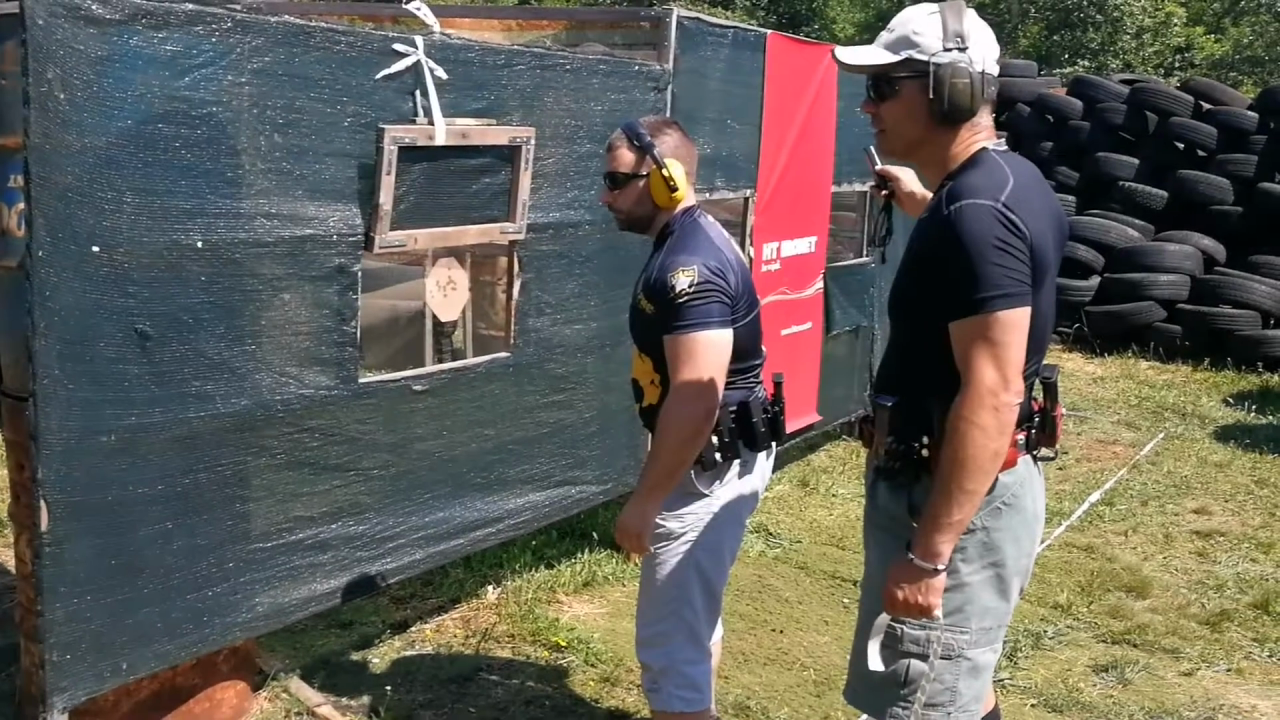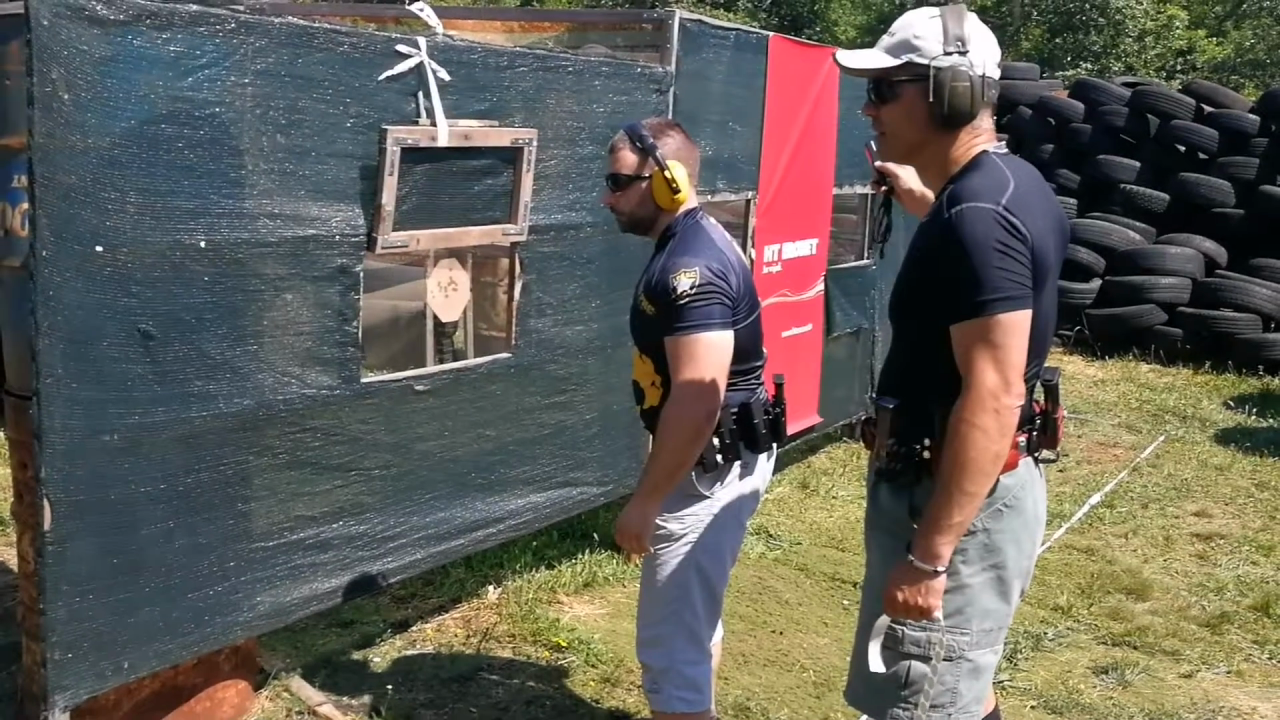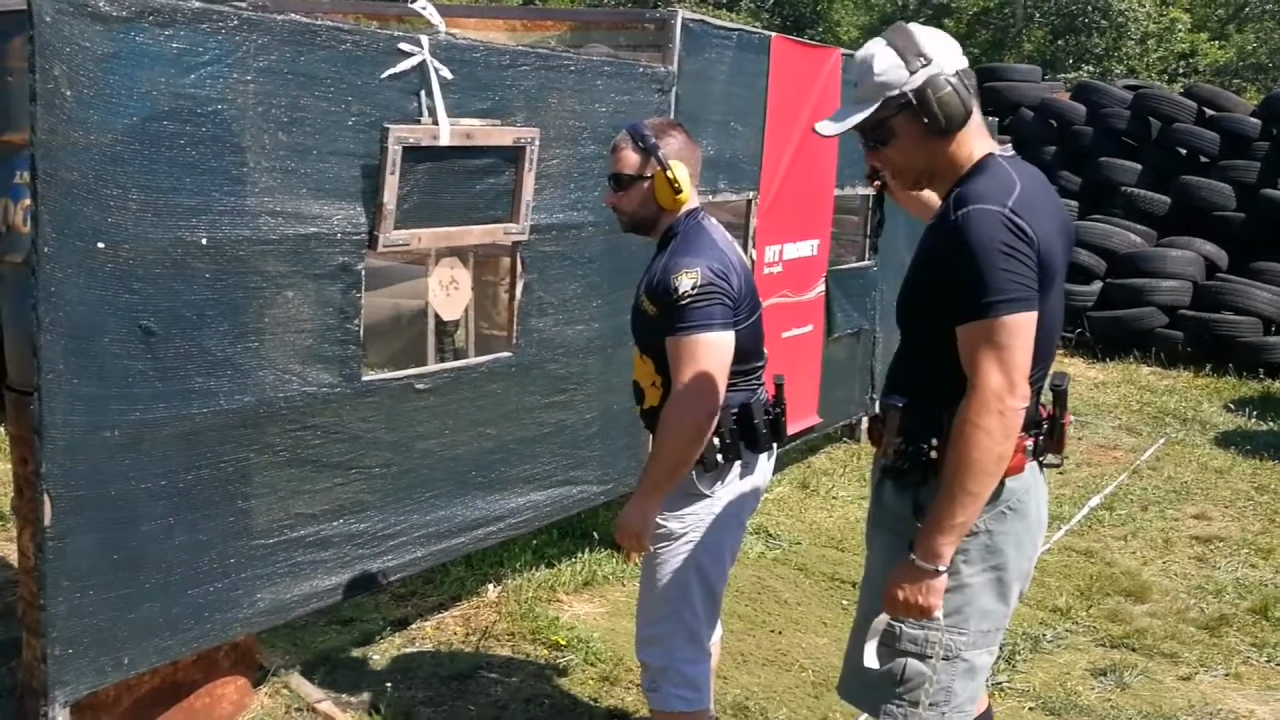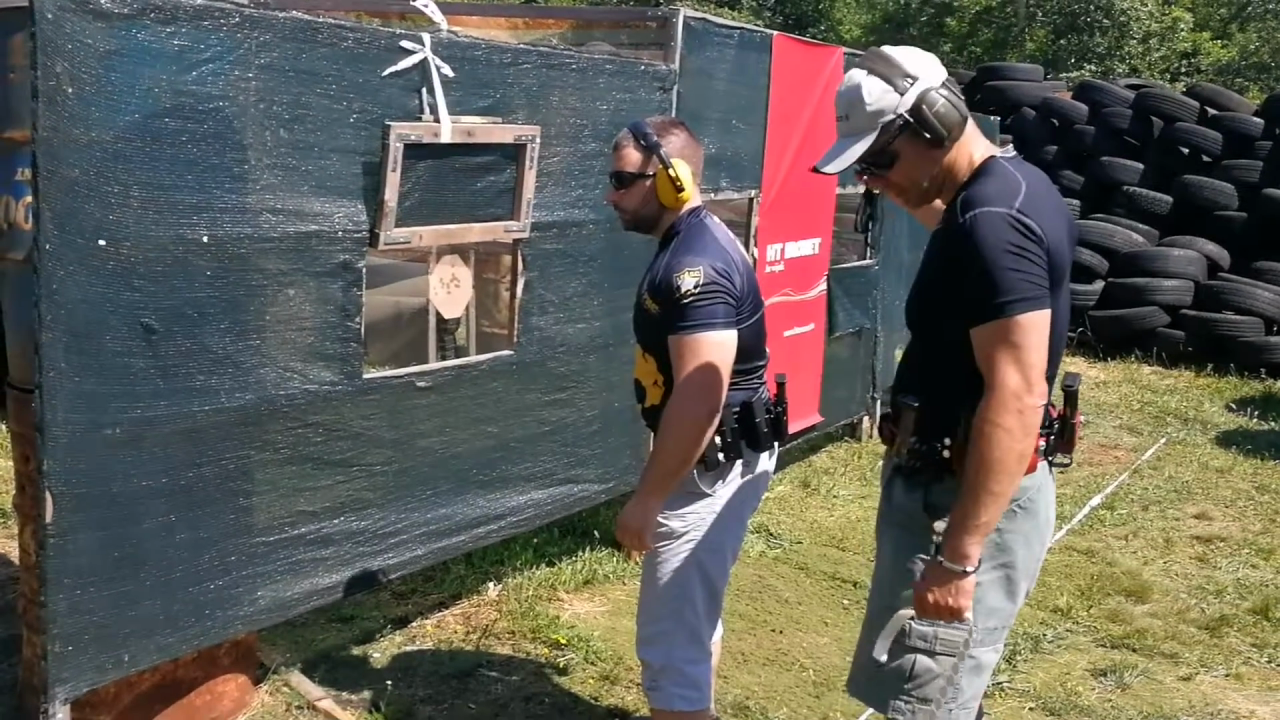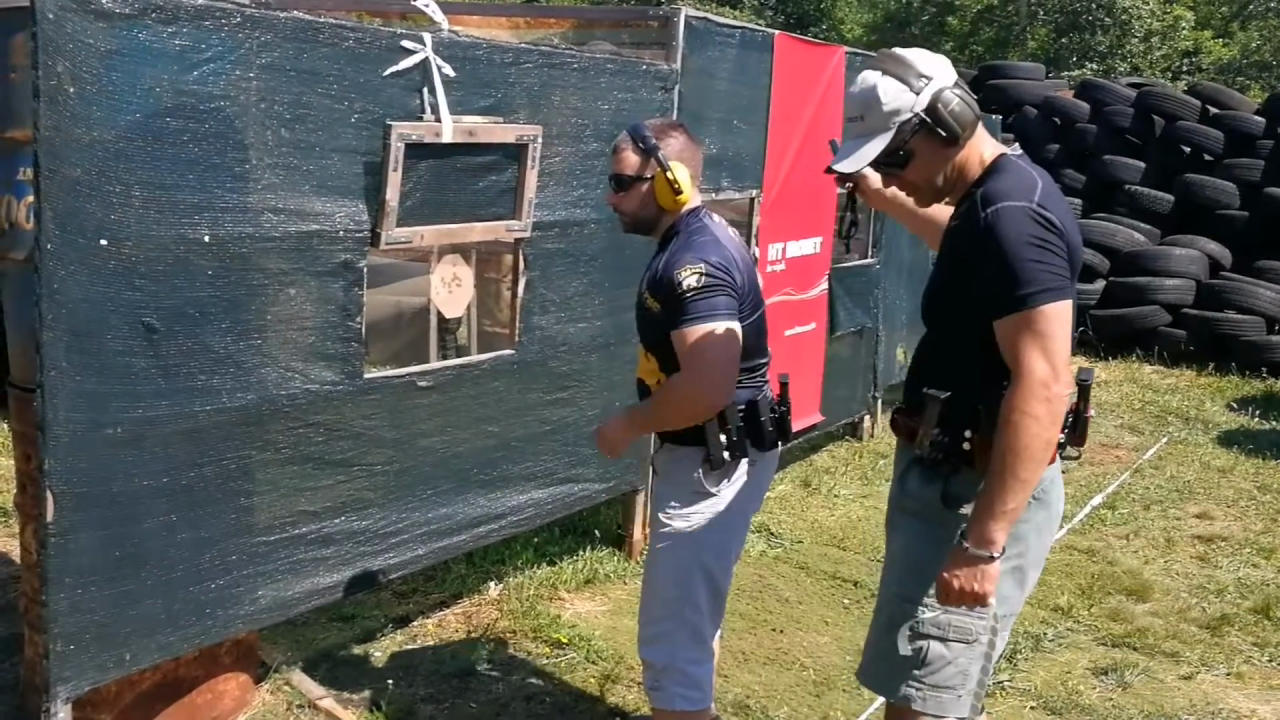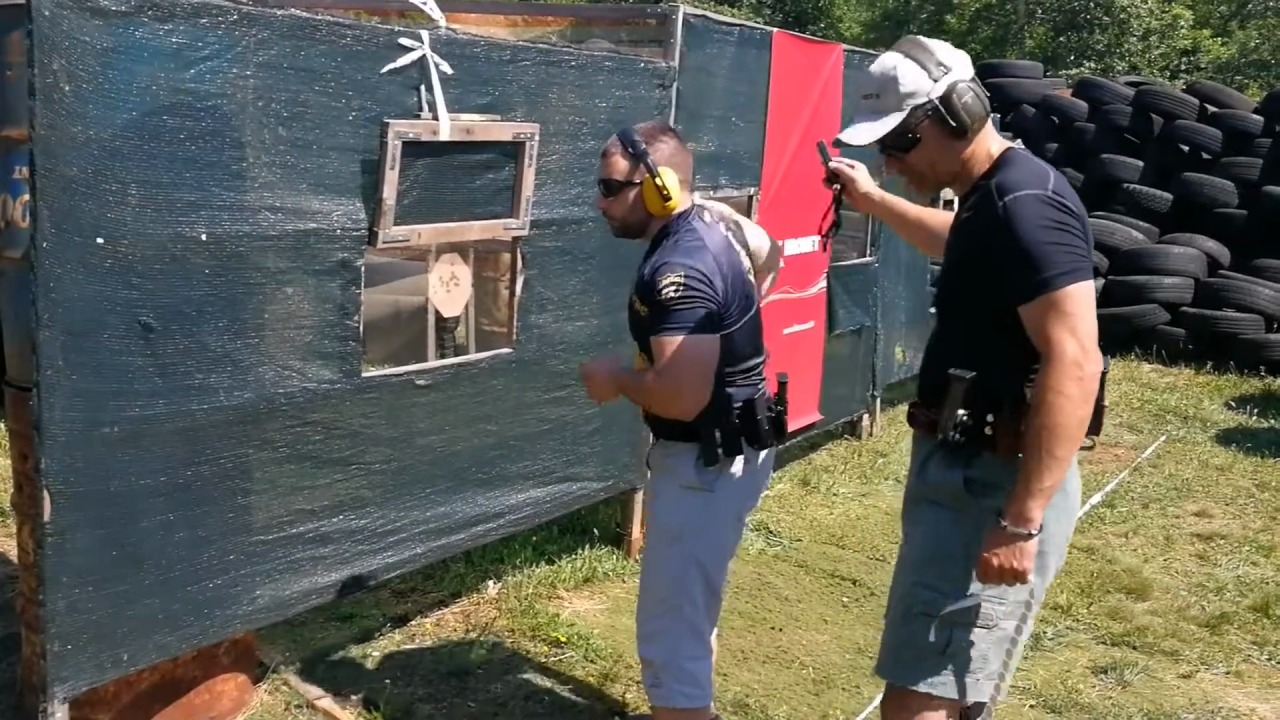
dt=0.3s
person 1, frame 1
left shoulder: (974, 211)
right shoulder: (1005, 180)
left elbow: (993, 394)
left wrist: (928, 552)
right wrist: (923, 206)
left hip: (952, 498)
right hip: (959, 484)
person 1, frame 2
left shoulder: (976, 215)
right shoulder: (1007, 183)
left elbow: (994, 397)
left wrist: (928, 555)
right wrist: (922, 203)
left hip: (956, 501)
right hip: (959, 488)
person 1, frame 3
left shoulder: (983, 217)
right shoulder: (1011, 184)
left elbow: (998, 398)
left wrist: (931, 554)
right wrist: (921, 202)
left hip: (960, 501)
right hip: (960, 488)
person 1, frame 4
left shoulder: (994, 220)
right shoulder: (1013, 185)
left elbow: (1017, 397)
left wrist: (959, 556)
right wrist: (910, 199)
left hip: (965, 499)
right hip: (947, 484)
person 1, frame 5
left shoulder: (1012, 216)
right shoulder: (1004, 193)
left elbow: (1043, 387)
left wrist: (983, 542)
right wrist: (888, 201)
left hip: (975, 491)
right hip: (955, 475)
person 1, frame 6
left shoulder: (1024, 205)
right shoulder: (993, 196)
left elbow: (1075, 367)
left wrist: (1021, 521)
right wrist: (874, 200)
left hip: (996, 483)
right hip: (964, 468)
person 2, frame 1
left shoulder: (689, 265)
right shoulder: (688, 242)
left elbow: (696, 399)
left wrist: (644, 501)
right wrist: (656, 485)
left hip: (708, 466)
right hip: (710, 459)
left knee: (670, 639)
right knee: (694, 613)
person 2, frame 2
left shoulder: (690, 266)
right shoulder: (690, 245)
left elbow: (698, 401)
left wrist: (644, 501)
left hip: (709, 468)
right hip: (708, 461)
left knee: (670, 640)
right knee: (693, 616)
person 2, frame 3
left shoulder: (693, 267)
right shoulder: (691, 245)
left elbow: (698, 401)
left wrist: (644, 501)
left hip: (709, 467)
right hip: (709, 461)
left knee: (670, 637)
right knee: (693, 613)
person 2, frame 4
left shoulder: (695, 264)
right shoulder: (693, 242)
left elbow: (699, 399)
left wrist: (646, 499)
left hip: (710, 465)
right hip: (708, 460)
left knee: (670, 636)
right knee: (691, 613)
person 2, frame 5
left shoulder: (694, 260)
right shoulder: (698, 237)
left elbow: (705, 389)
left wrist: (628, 425)
left hip: (711, 462)
right hip: (711, 456)
left knee: (671, 634)
right knee: (692, 609)
person 2, frame 6
left shoulder: (681, 267)
right shoulder: (703, 228)
left elbow: (680, 396)
left wrist: (615, 377)
left hip: (709, 459)
right hip: (714, 451)
left knee: (669, 631)
right knee: (686, 607)
